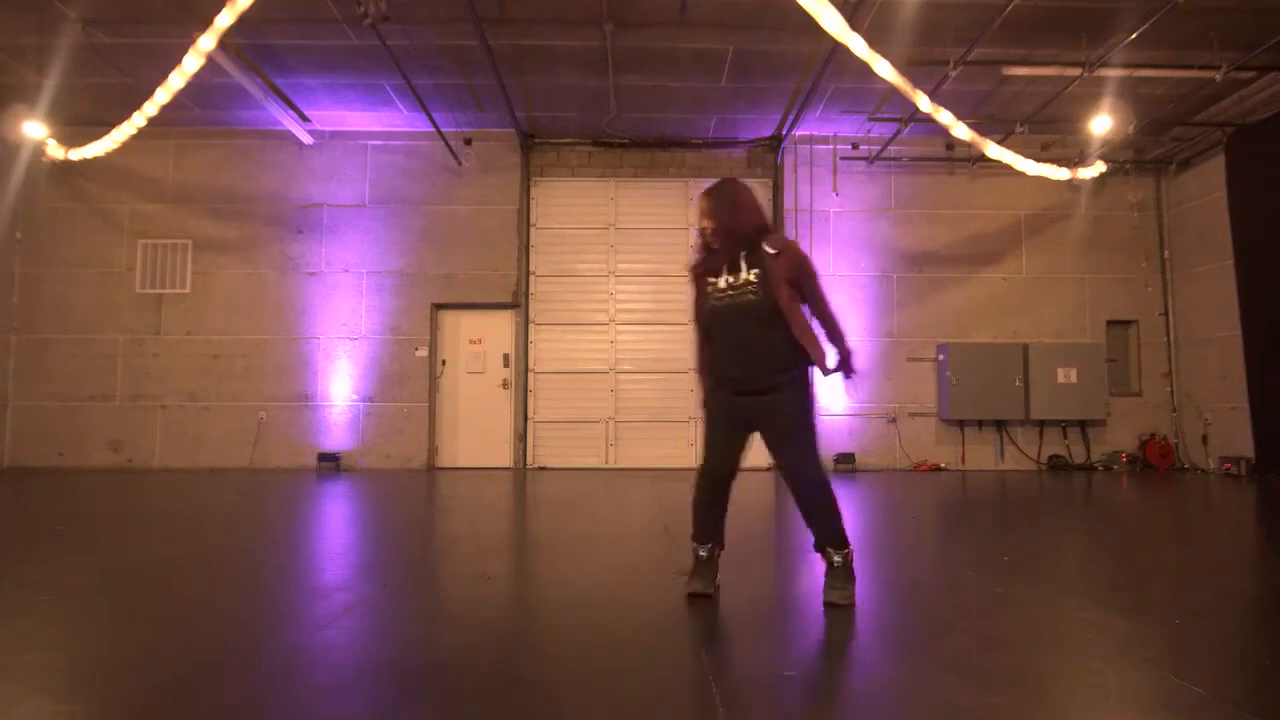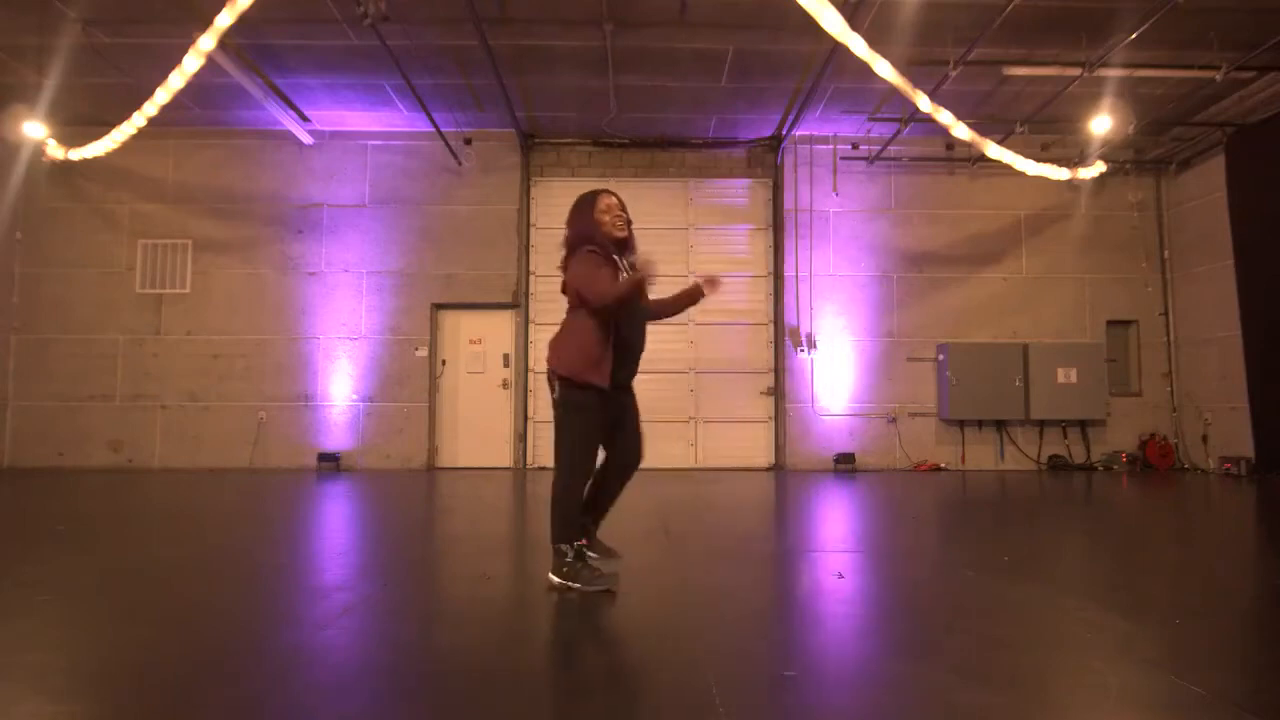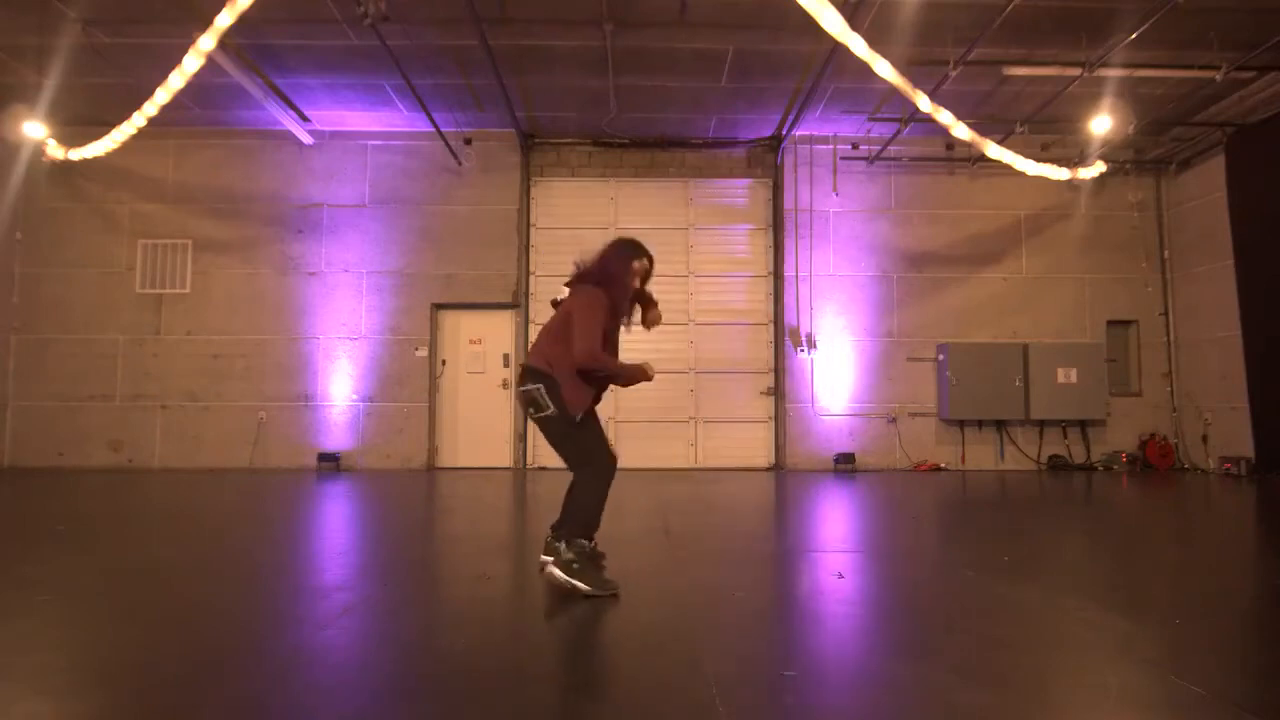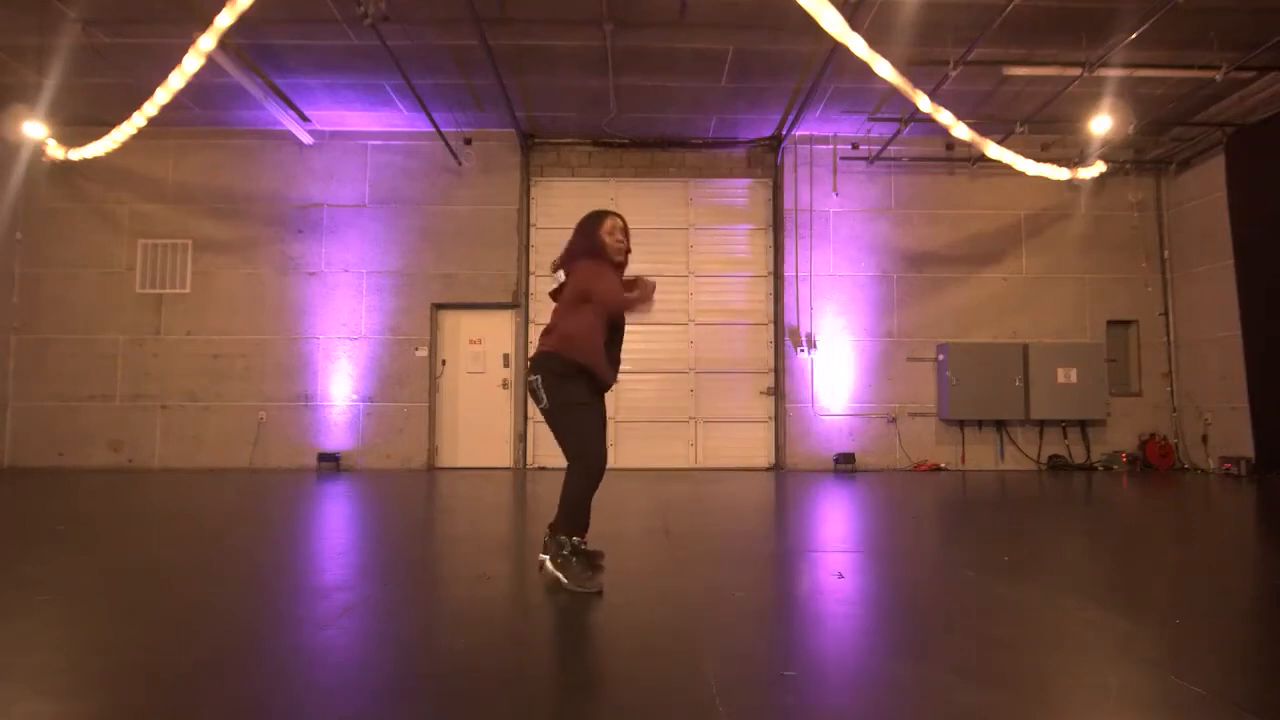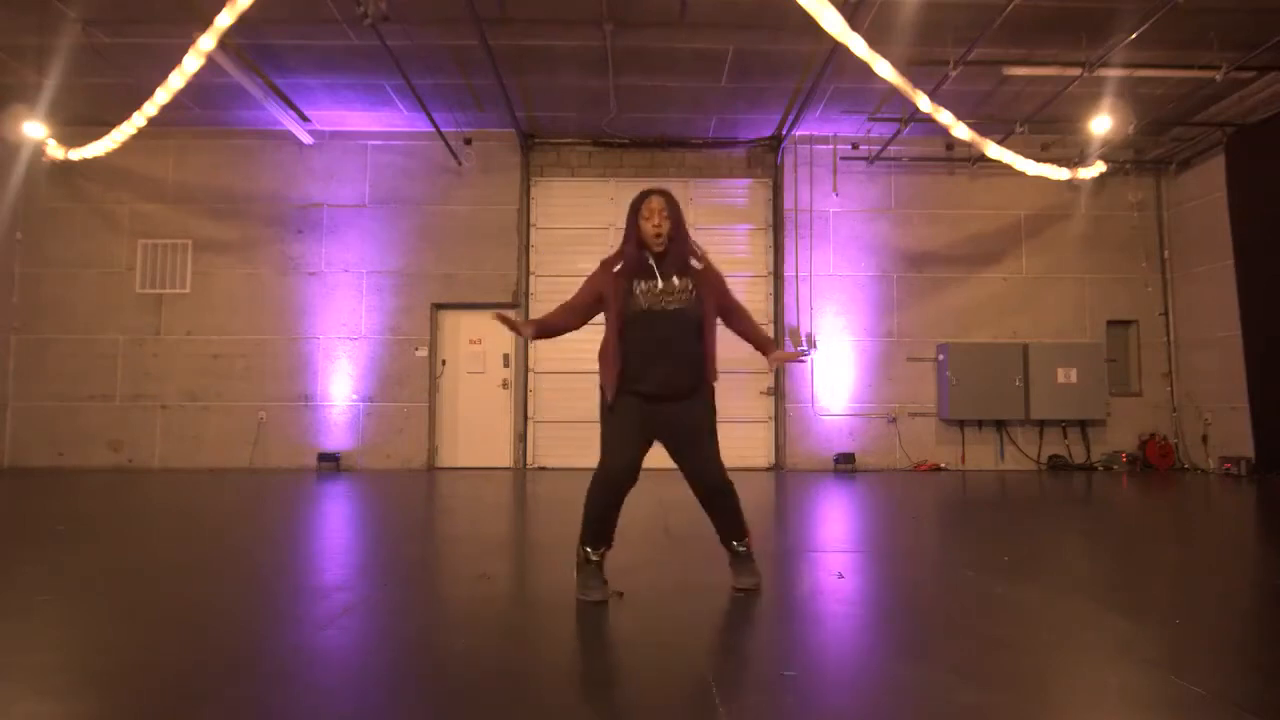
dt=1s
person 1, frame 1
left shoulder: (781, 255)
right shoulder: (704, 268)
left elbow: (818, 306)
left wrist: (844, 353)
right wrist: (705, 375)
left hip: (782, 388)
right hip: (724, 393)
left knee: (805, 475)
right knee: (714, 474)
left ankle: (838, 565)
right ankle: (705, 560)
person 1, frame 2
left shoulder: (620, 261)
right shoulder: (588, 261)
left elbow: (642, 310)
right elbow: (608, 298)
left wrist: (692, 295)
right wrist: (634, 280)
left hip: (611, 378)
right hip: (579, 376)
left knee: (627, 454)
right knee: (576, 463)
left ankle: (583, 533)
right ankle: (566, 561)
person 1, frame 3
left shoulder: (605, 295)
right shoulder: (591, 298)
right elbow: (587, 357)
left wrist: (648, 305)
right wrist: (632, 373)
left hip: (566, 389)
right hip: (547, 386)
left knee: (591, 467)
right knee: (599, 463)
left ankle: (560, 544)
right ankle: (573, 555)
person 1, frame 4
left shoulder: (602, 275)
right shoulder: (590, 269)
left elbow: (617, 292)
right elbow: (618, 302)
left wrist: (635, 285)
right wrist: (639, 294)
left hip: (584, 380)
right hip: (559, 377)
left knee: (587, 462)
right knee: (590, 458)
left ankle: (559, 542)
right ankle: (564, 551)
person 1, frame 5
left shoulder: (699, 270)
right shoulder: (615, 273)
left elbow: (731, 311)
right elbow: (575, 310)
left wrist: (768, 347)
right wrist: (534, 328)
left hip: (688, 397)
right hip: (631, 396)
left knee: (710, 478)
right knee: (614, 474)
left ankle: (739, 550)
right ankle: (589, 562)
